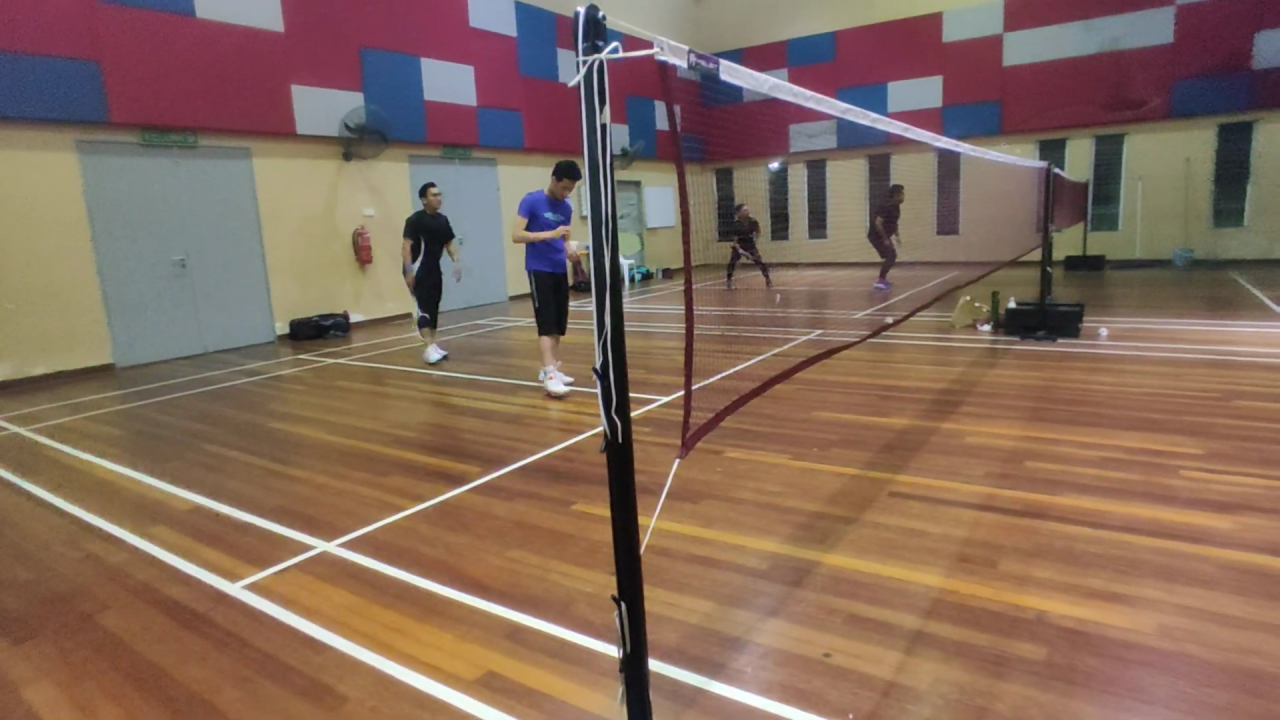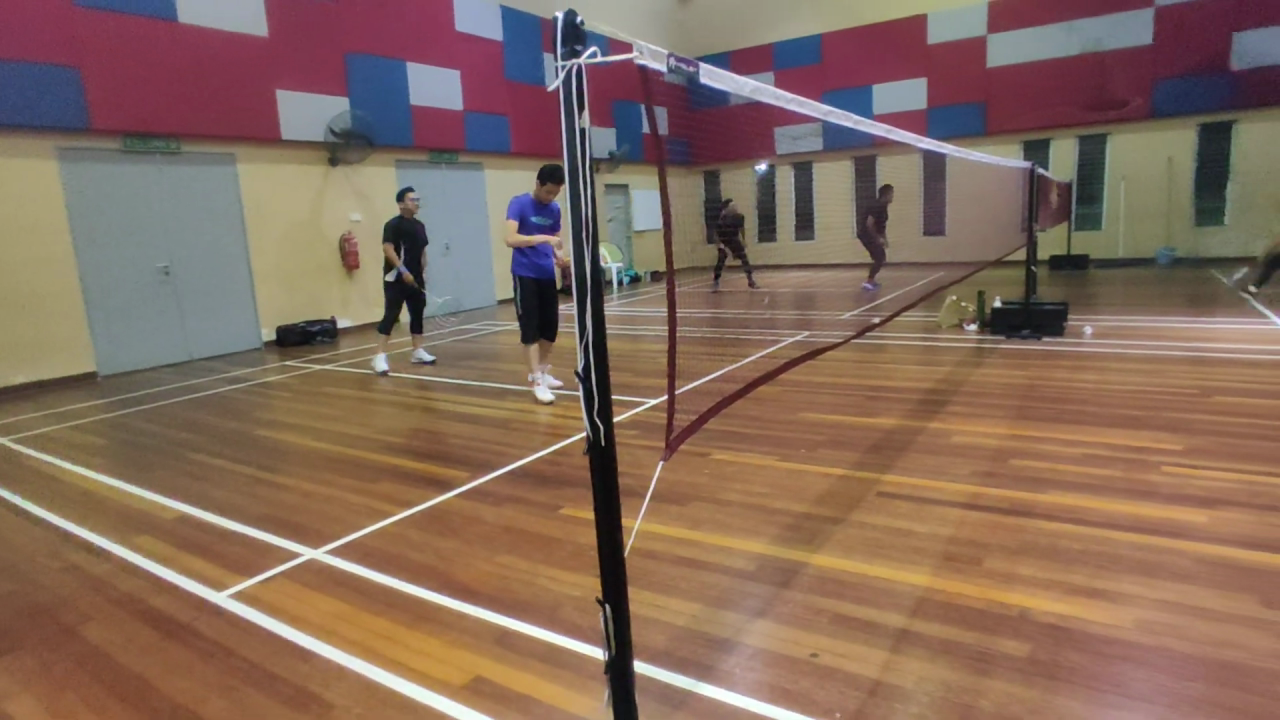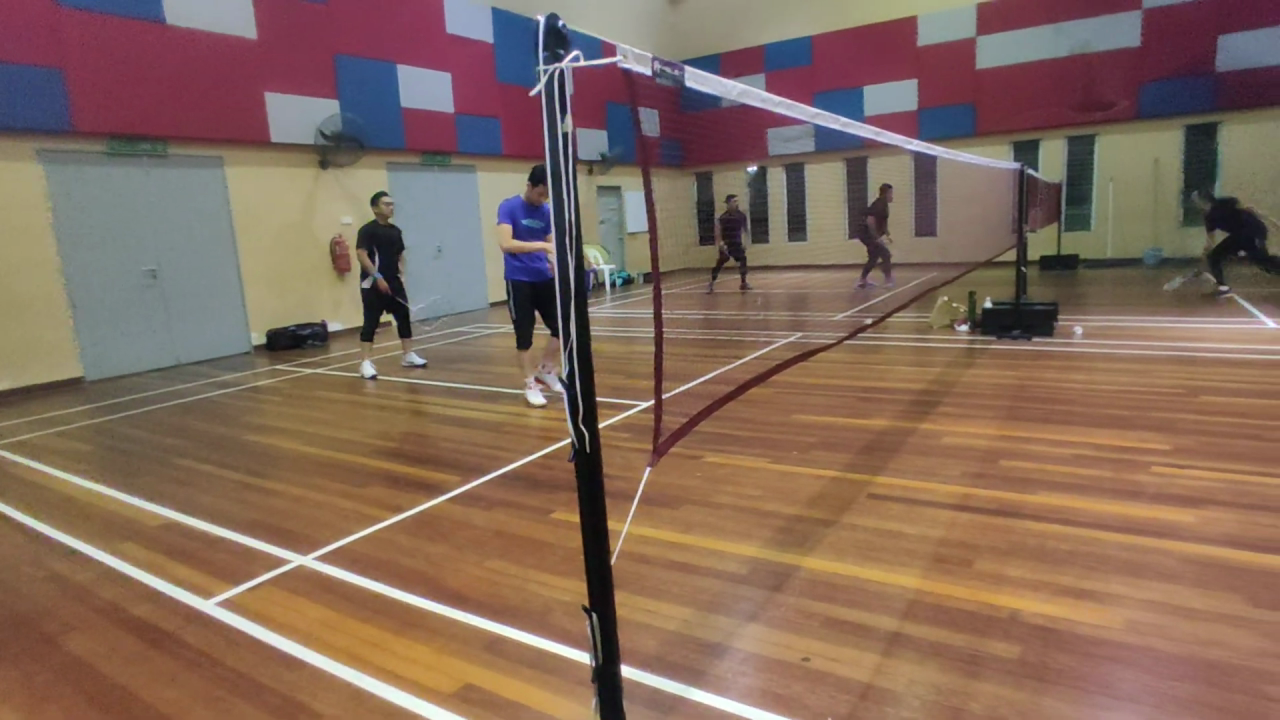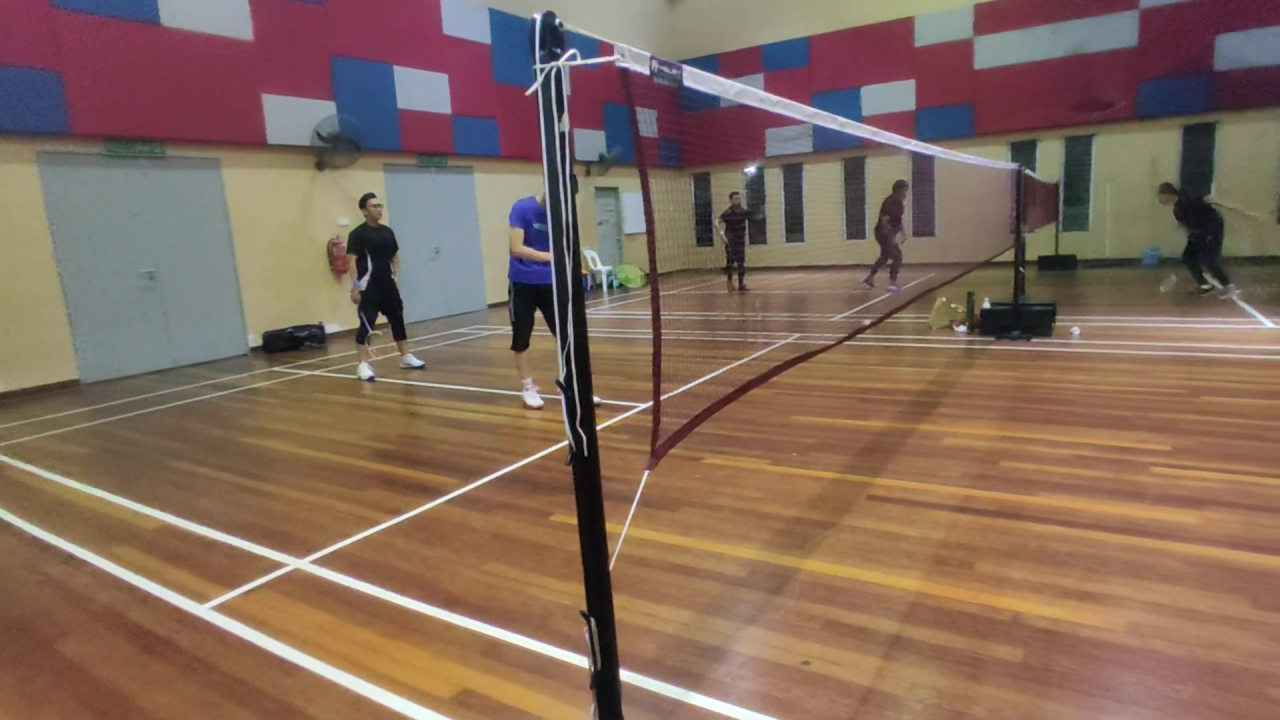
dt=0.3s
person 1, frame 1
left shoulder: (566, 207)
right shoulder: (532, 201)
right elbow: (517, 235)
left wrist: (570, 250)
right wrist: (550, 234)
left hip: (560, 271)
right hip: (539, 270)
left knee: (559, 324)
right knee: (546, 323)
left ankle: (552, 368)
right ankle: (549, 375)
person 1, frame 2
left shoulder: (555, 210)
right shoulder: (518, 204)
right elbow: (511, 239)
left wrist: (559, 256)
right wrist: (544, 238)
left hip: (547, 276)
right hip: (525, 276)
left knee: (550, 330)
right knee: (530, 331)
left ankle: (539, 371)
right ankle: (538, 382)
person 1, frame 3
left shoulder: (545, 212)
right shoulder: (509, 207)
right elbow: (505, 244)
left wrist: (553, 260)
right wrist: (541, 246)
left hip: (543, 279)
right hip: (519, 281)
left knee: (562, 326)
right knee: (524, 336)
left ankle: (546, 370)
right ankle: (530, 385)
person 1, frame 4
right shoulder: (522, 208)
right elbow: (516, 248)
right wrist: (551, 256)
left hip: (549, 282)
right hip: (523, 283)
right knee: (521, 337)
right ankle: (528, 388)
person 2, frame 1
left shoulder: (443, 220)
right shoulder: (415, 220)
left elbow: (449, 243)
right elbow: (406, 245)
left wrist: (456, 263)
right wrist: (409, 270)
left hip: (434, 271)
right hip: (418, 272)
left knee: (433, 308)
right knee: (424, 309)
left ankle: (432, 346)
right ankle: (430, 348)
person 2, frame 2
left shoulder: (419, 225)
right shoulder: (394, 224)
right elbow: (388, 250)
left wrist: (424, 270)
right wrist: (403, 271)
left hip: (415, 277)
right hip: (395, 278)
left knee: (418, 314)
right knee: (391, 316)
left ankle: (418, 352)
right ankle: (380, 356)
person 2, frame 3
left shoulder: (395, 230)
right shoulder: (367, 230)
right elbow: (361, 255)
left wrist: (401, 274)
right wrist: (377, 277)
left hip: (394, 282)
right hip: (373, 285)
left knee: (404, 317)
right knee: (371, 322)
left ankle: (408, 355)
right ankle: (366, 363)
person 2, frame 4
left shoulder: (387, 232)
right shoulder: (358, 234)
left elbow: (394, 255)
right elbow: (351, 260)
left wrist: (395, 275)
right wrist: (355, 286)
left hip: (388, 285)
right hip: (368, 287)
left knee: (397, 320)
right knee: (366, 325)
left ankle: (406, 357)
right ankle: (363, 365)
